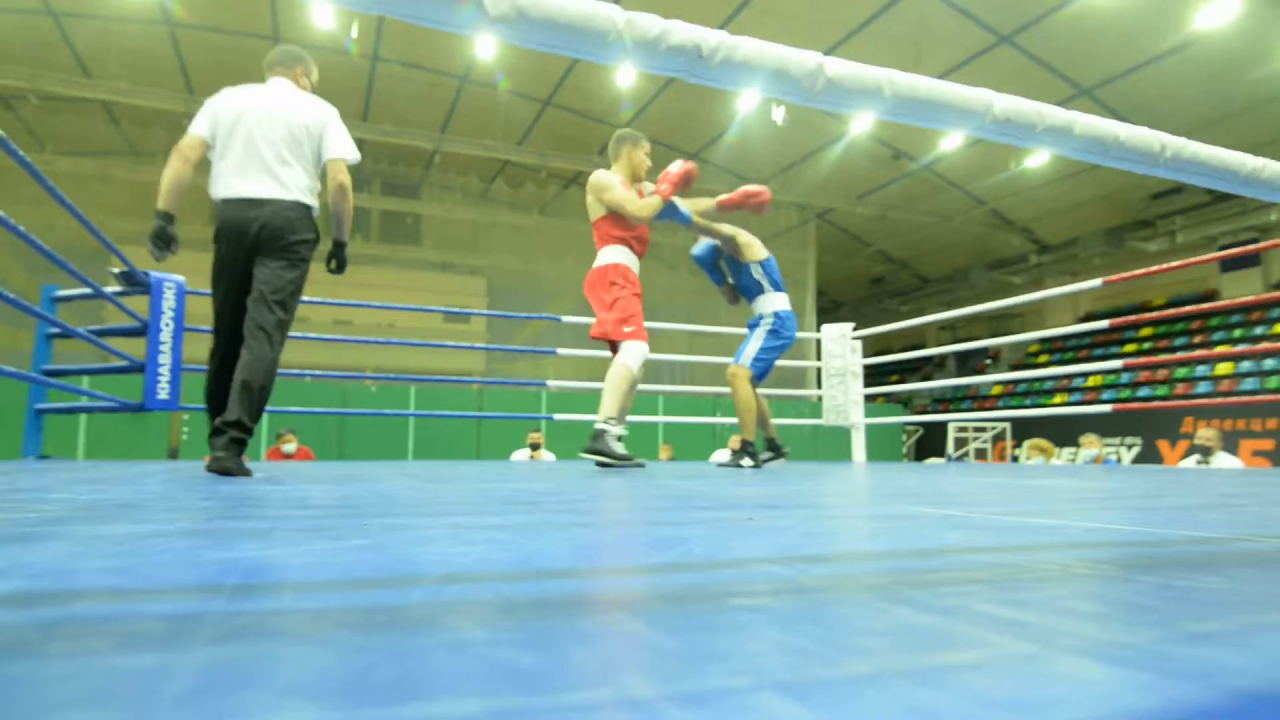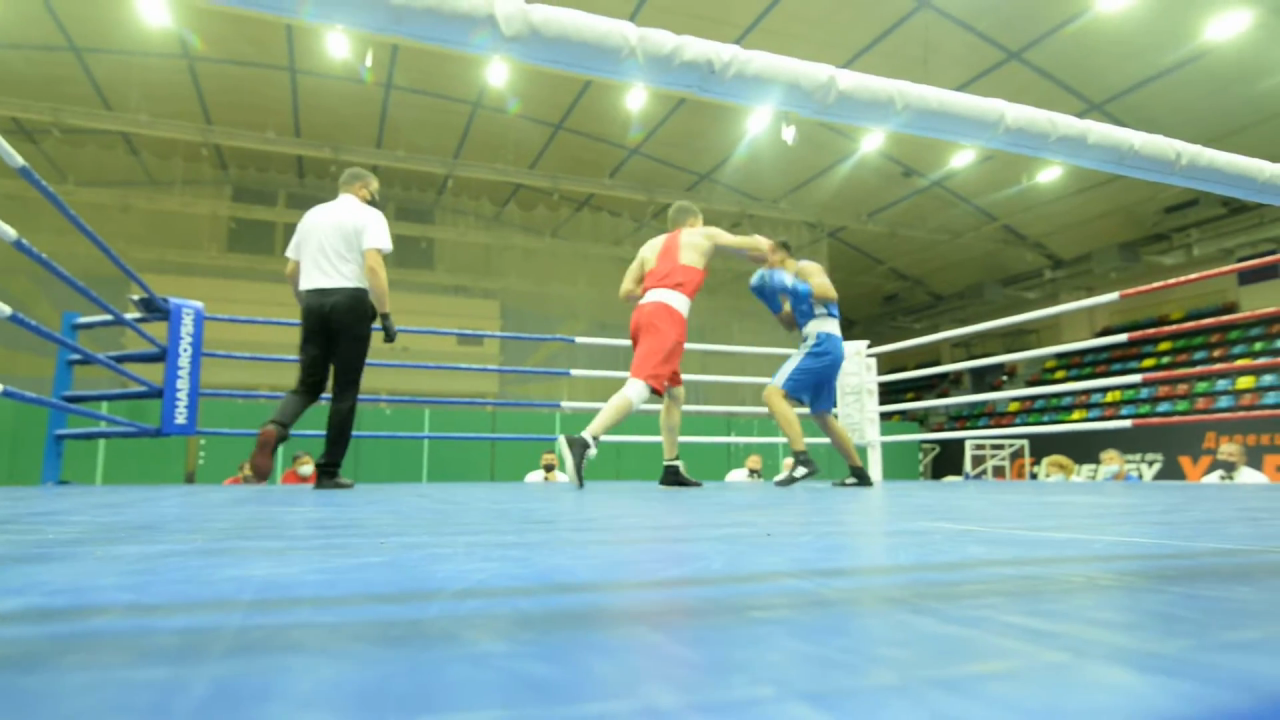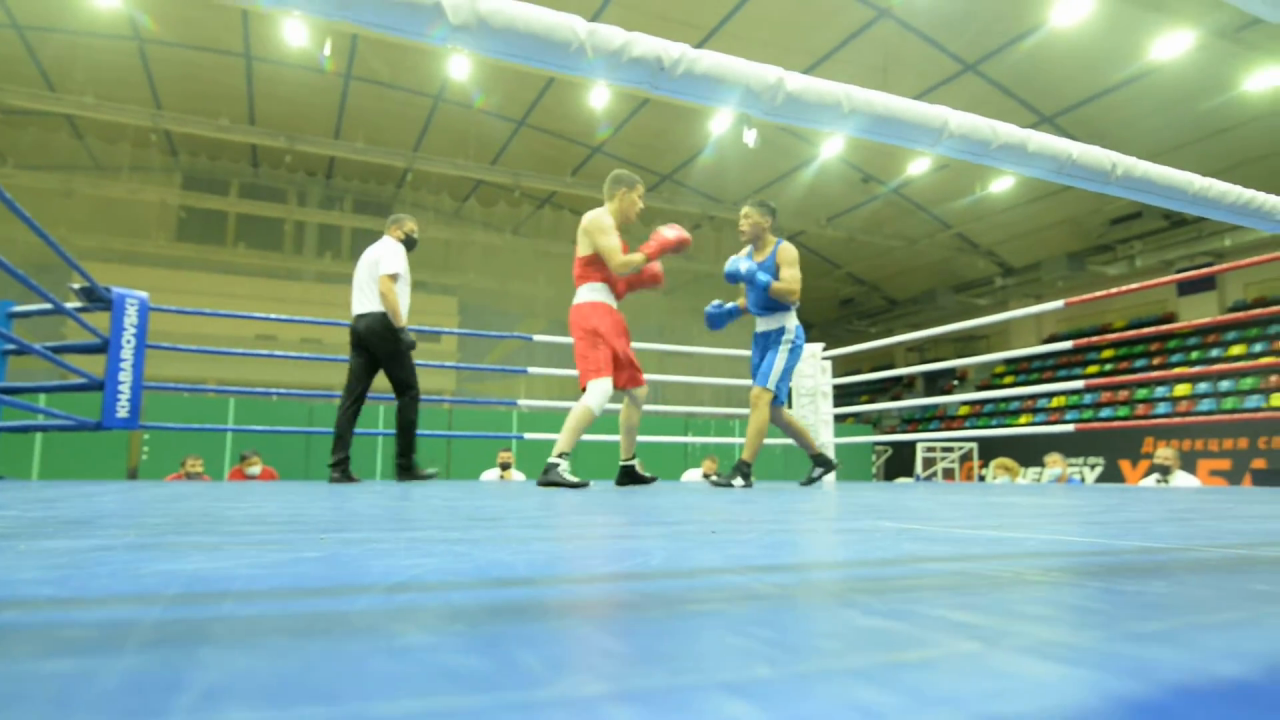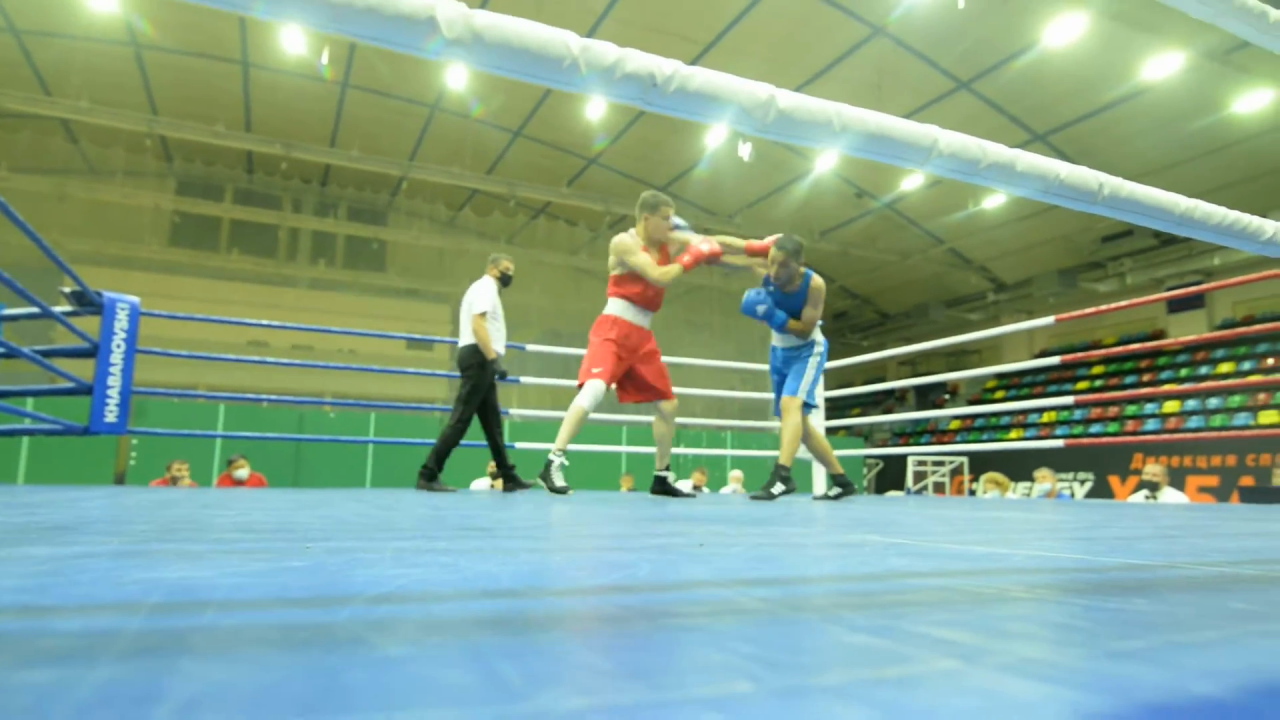
dt=0.7s
person 1, frame 1
left shoulder: (226, 99)
right shoulder: (319, 111)
left elbow: (184, 154)
right elbow: (340, 181)
left wrist: (164, 216)
right wrist: (340, 239)
left hip: (233, 219)
right hip: (289, 223)
left knee: (227, 337)
right knee: (264, 332)
person 1, frame 2
left shoulder: (311, 215)
right shoulder: (369, 216)
left elbow: (291, 270)
right elbow: (373, 265)
right wrist: (386, 316)
left hip: (313, 302)
right hip: (350, 303)
left knee: (308, 387)
right knee: (345, 391)
left ankle: (273, 430)
right ankle: (328, 472)
person 1, frame 3
left shoulder: (369, 252)
right shoulder: (392, 249)
right elbow: (386, 287)
right wrist: (402, 329)
left hip: (360, 324)
right hip: (381, 325)
left knee: (353, 397)
right knee: (409, 394)
left ankle: (338, 467)
right ankle: (405, 466)
person 1, frame 4
left shoulder: (485, 290)
right shoulder: (485, 288)
right elbow: (478, 326)
right wrist: (494, 360)
left hip: (478, 360)
right hip: (478, 358)
left knee: (492, 421)
right knee: (460, 418)
left ankle: (509, 478)
right ankle: (428, 475)
person 2, frame 1
left shoulder: (637, 187)
right shoulder: (601, 179)
left elbow: (687, 208)
right elbow: (640, 211)
left wrist: (731, 199)
right wrist: (669, 183)
left hip: (624, 280)
right hip: (612, 275)
left knee: (631, 360)
right knee: (635, 348)
left ankle: (609, 447)
right ankle: (603, 431)
person 2, frame 2
left shoulder: (649, 245)
right shoulder: (703, 235)
left elbow: (625, 292)
right elbow: (751, 245)
right wrist: (766, 248)
left hip: (645, 313)
right hip: (667, 318)
left knee: (675, 394)
right knee: (638, 388)
left ankle: (672, 468)
right ankle: (582, 441)
person 2, frame 3
left shoulder: (610, 225)
right shoulder: (597, 219)
right elbow: (621, 267)
left wrist: (640, 276)
right wrist: (658, 246)
left hip: (607, 317)
right hip: (593, 313)
left knee: (636, 391)
right knee: (600, 389)
left ankle: (628, 467)
right ankle: (555, 465)
person 2, frame 4
left shoulder: (673, 239)
right shoulder: (622, 243)
left elbow: (718, 245)
right elbow: (659, 279)
left wrist: (756, 247)
right wrist: (692, 257)
left hip: (643, 336)
right hip: (614, 328)
left knee: (667, 406)
right knee: (593, 390)
left ankle: (662, 477)
right ankle: (555, 462)
person 3, frame 1
left shoulder: (732, 236)
right shoulder: (736, 258)
right elbow: (733, 298)
right wrist: (714, 270)
left hip: (775, 320)
right hip: (770, 321)
left knee: (738, 374)
right knee: (746, 382)
left ankle: (748, 451)
right ankle: (772, 444)
person 3, frame 2
left shoulder: (806, 268)
right shoulder: (793, 277)
left elbow: (830, 295)
right elbow: (790, 324)
left wrist: (793, 286)
right wrist: (770, 298)
left hip: (821, 342)
right hip: (828, 347)
left knee: (773, 395)
right knee: (822, 417)
left ankle: (802, 460)
right ankle: (859, 473)
person 3, frame 3
left shoulder: (785, 251)
right shoulder: (746, 253)
left elbow: (791, 294)
left wrist: (754, 276)
right wrist: (728, 310)
left hip: (785, 335)
right hip: (763, 336)
left knee: (760, 398)
right knee: (773, 411)
left ankle: (742, 471)
right ankle: (820, 459)
person 3, frame 4
left shoulder: (815, 285)
right shoulder: (768, 265)
left elbow: (805, 330)
left wrist: (772, 315)
left hip: (808, 349)
right hip: (779, 351)
left knee: (791, 406)
right knee: (800, 420)
left ankle: (782, 477)
right ankle: (842, 480)
